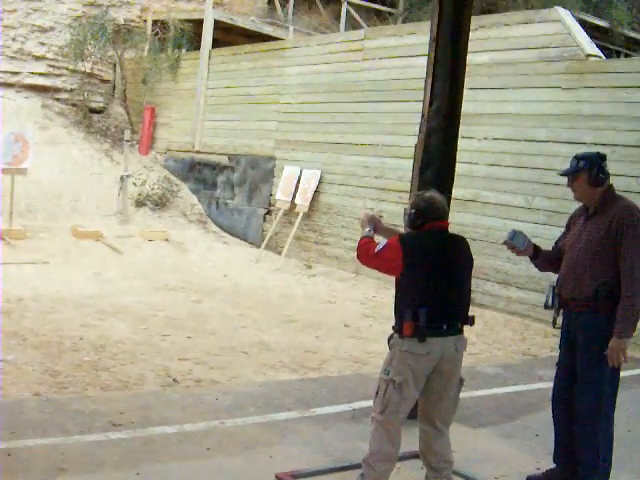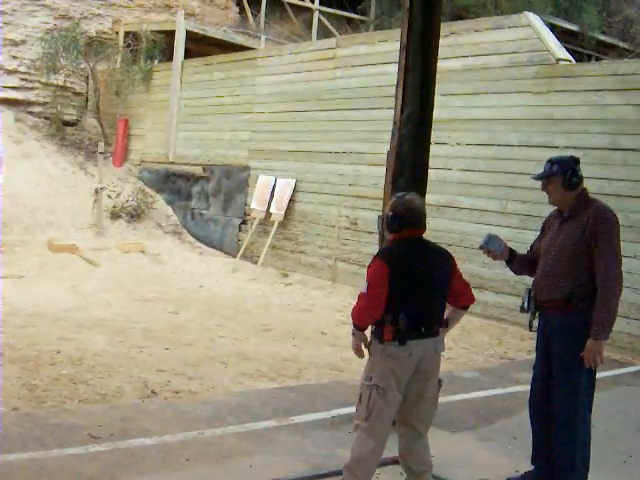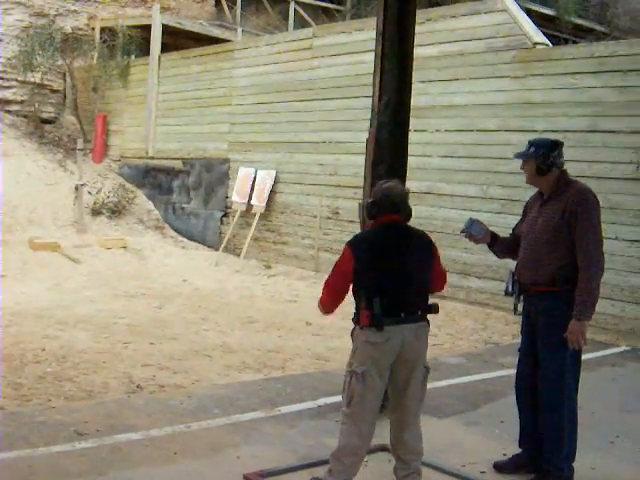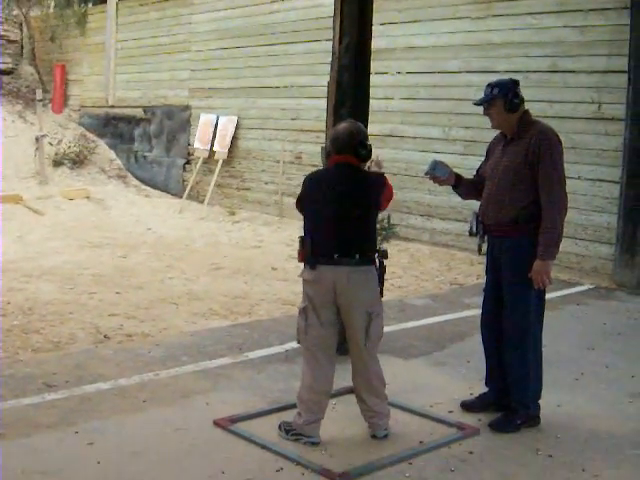
dt=1s
person 1, frame 1
right shoulder: (579, 215)
right elbow: (559, 261)
right wrist: (533, 252)
left hip: (601, 320)
right hip: (572, 317)
left knee: (593, 405)
right knee: (563, 398)
person 1, frame 2
left shoulder: (599, 217)
right shoulder: (554, 219)
left elbow: (609, 281)
right elbow: (535, 264)
left wrist: (598, 335)
right wrist: (508, 256)
left hip: (577, 322)
right hip: (548, 320)
left knee: (570, 406)
right knee: (541, 401)
person 1, frame 3
left shoulder: (579, 198)
right shoulder: (536, 201)
left elbow: (591, 262)
right elbow: (517, 247)
left wrist: (581, 316)
right wrist: (490, 240)
left hip: (560, 304)
right hip: (532, 302)
left knee: (556, 388)
right knee: (527, 383)
person 1, frame 4
left shoulder: (541, 138)
right shoulder: (498, 142)
left elbow: (554, 202)
right elbow: (482, 188)
left wrist: (545, 256)
right wrist: (454, 181)
left hip: (524, 244)
right hip: (497, 242)
left knee: (521, 327)
right knee: (493, 322)
left ankle: (526, 407)
right ankle: (498, 391)
person 2, frame 1
left shoulder: (405, 246)
right shoulder: (461, 247)
left elbow: (367, 253)
left wrist: (368, 230)
right wrist: (387, 231)
left hip: (415, 344)
right hip: (452, 343)
left knee: (388, 418)
right knee: (437, 420)
person 2, frame 2
left shoulder: (387, 257)
right shoulder: (442, 257)
left elbow: (369, 305)
right elbow: (463, 299)
left wrist: (358, 332)
left hip: (393, 348)
right hip: (429, 347)
left knee: (372, 424)
right knee: (416, 423)
person 2, frame 3
left shoulder: (361, 244)
right shoulder: (423, 242)
left elbow: (335, 286)
right elbow: (437, 283)
left wrist: (325, 304)
left hip: (376, 334)
right hip: (415, 331)
left knee: (359, 411)
right knee: (407, 409)
person 2, frame 4
left shoulder: (312, 182)
right shoulder: (375, 183)
left hip: (318, 273)
right hip: (359, 274)
left knee: (317, 353)
right knee: (365, 351)
left ankle: (306, 426)
right ankle: (379, 422)
